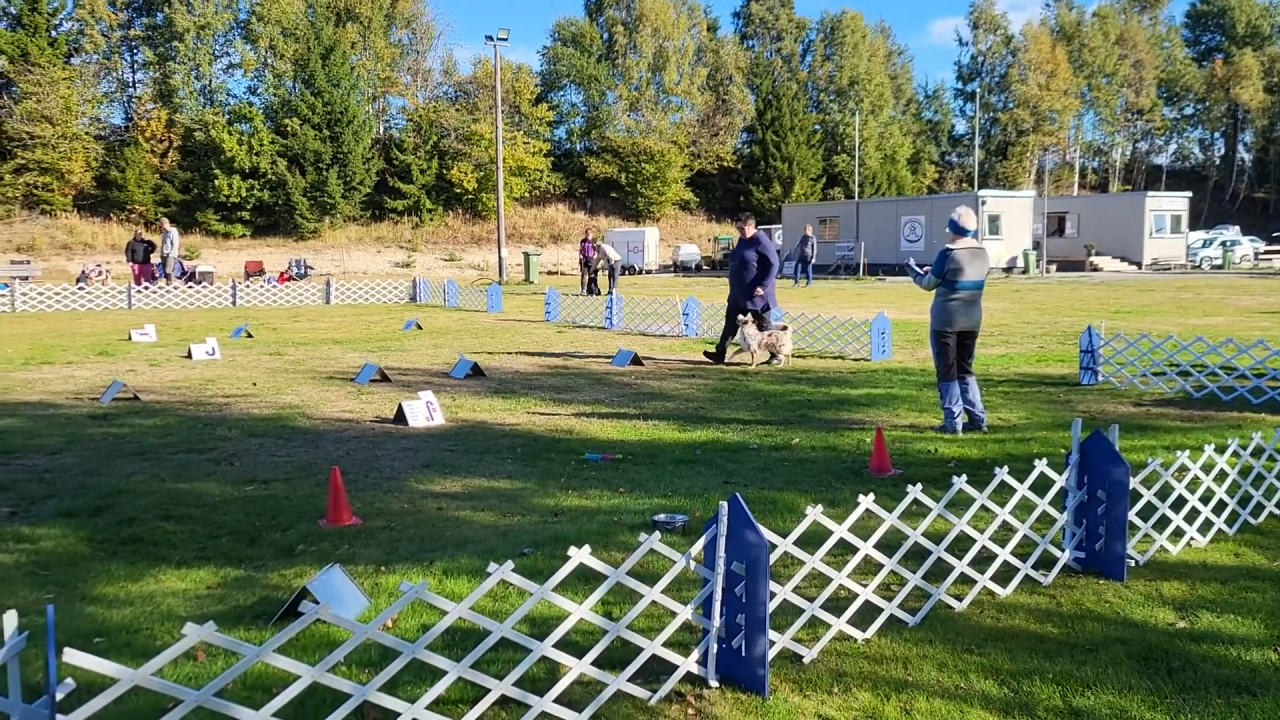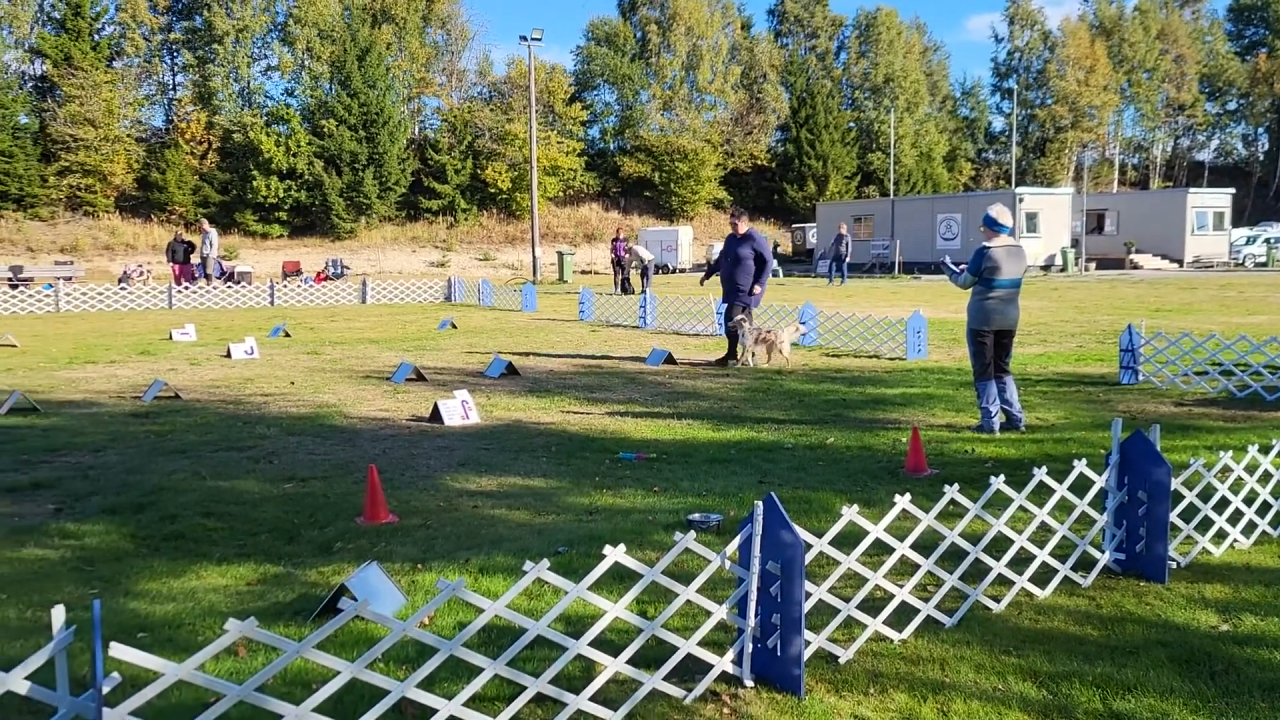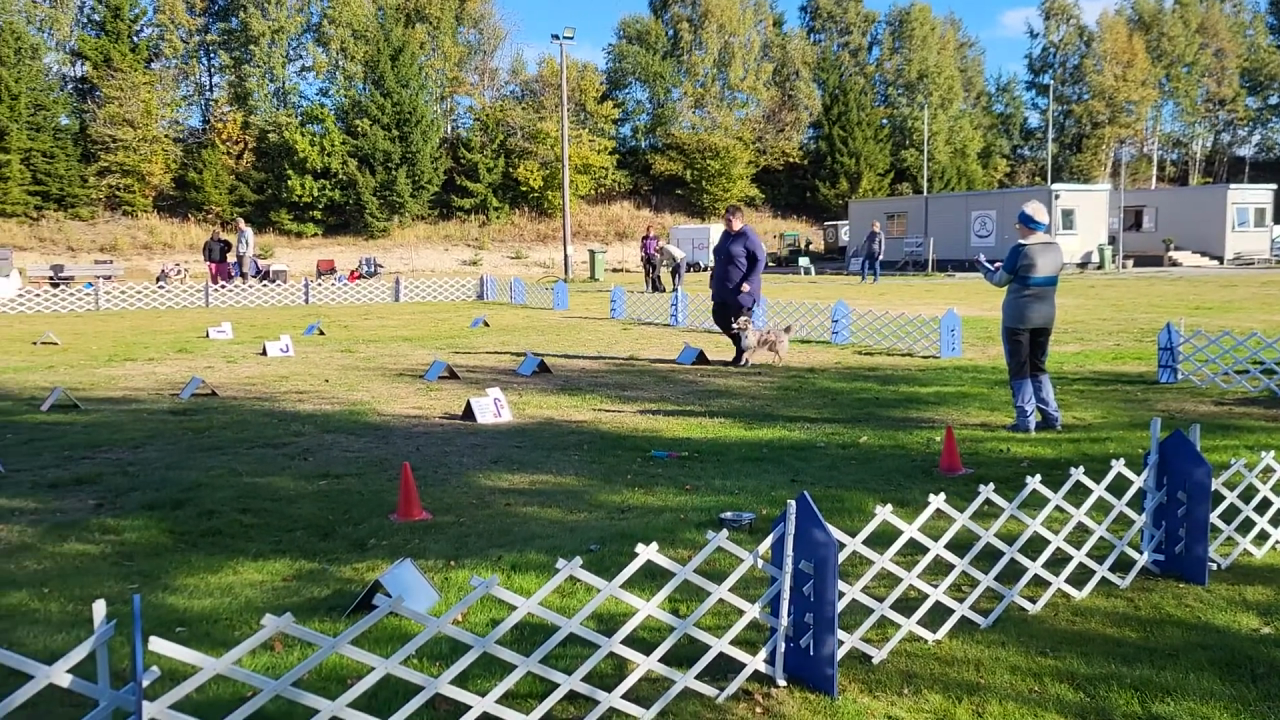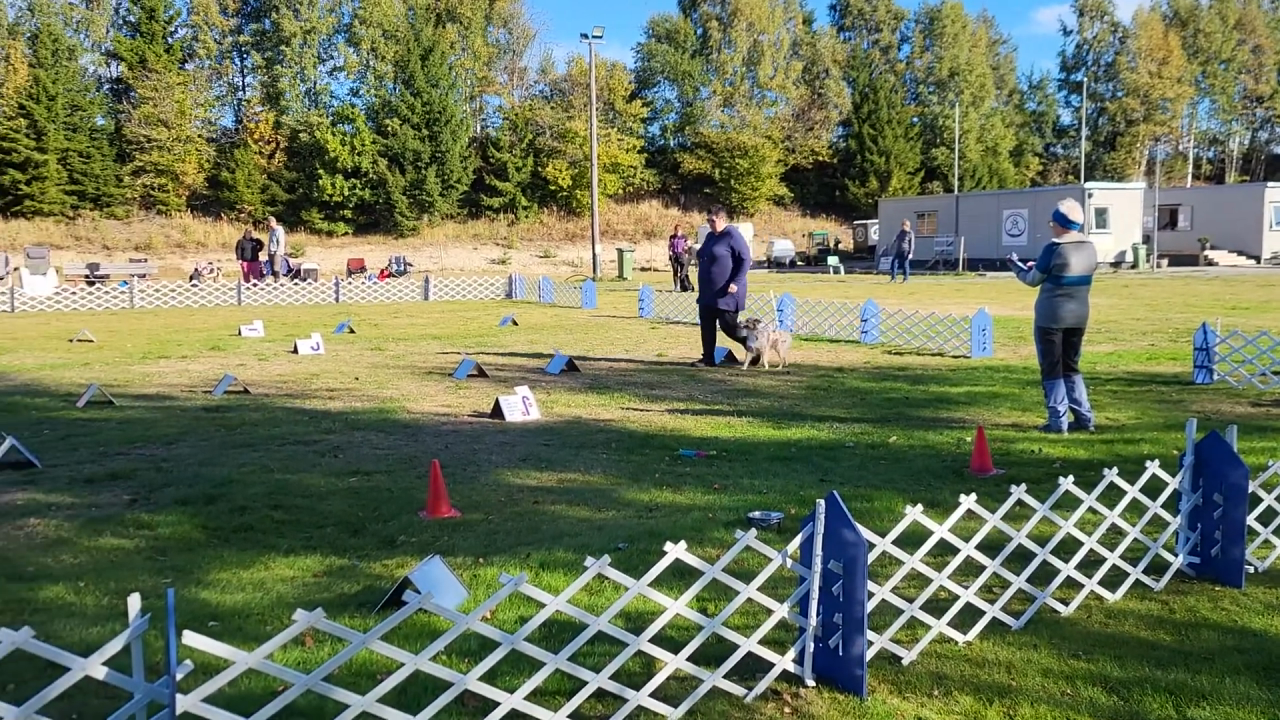
dt=0.4s
person 1, frame 1
left shoulder: (948, 254)
right shoulder: (983, 254)
left elbow: (929, 284)
left wrist: (914, 270)
right wrist: (933, 272)
left hip: (945, 320)
right hip: (972, 320)
left knee: (947, 372)
right knee: (965, 370)
left ankle: (953, 423)
right ankle: (978, 419)
person 1, frame 2
left shoulder: (985, 252)
right shoulder: (1020, 252)
left elbow: (965, 283)
left wrist: (950, 270)
right wrist: (969, 270)
left hip: (982, 319)
right hip: (1009, 319)
left knee: (984, 371)
right knee: (1002, 369)
left ankle: (990, 423)
right ankle: (1015, 419)
person 1, frame 3
left shoulder: (1020, 250)
right shoulder: (1056, 250)
left elbow: (1000, 281)
left wrist: (984, 266)
right wrist: (1005, 268)
left hip: (1018, 317)
right hip: (1045, 317)
left knee: (1019, 370)
right knee: (1038, 368)
left ankle: (1026, 421)
right ankle: (1052, 418)
person 1, frame 4
left shoulder: (1054, 248)
right shoulder: (1090, 249)
left elbow: (1034, 280)
left wrist: (1016, 265)
right wrist: (1039, 267)
left hip: (1051, 317)
right hip: (1078, 317)
left knee: (1052, 370)
right knee: (1071, 368)
left ankle: (1058, 422)
right ankle: (1084, 418)
